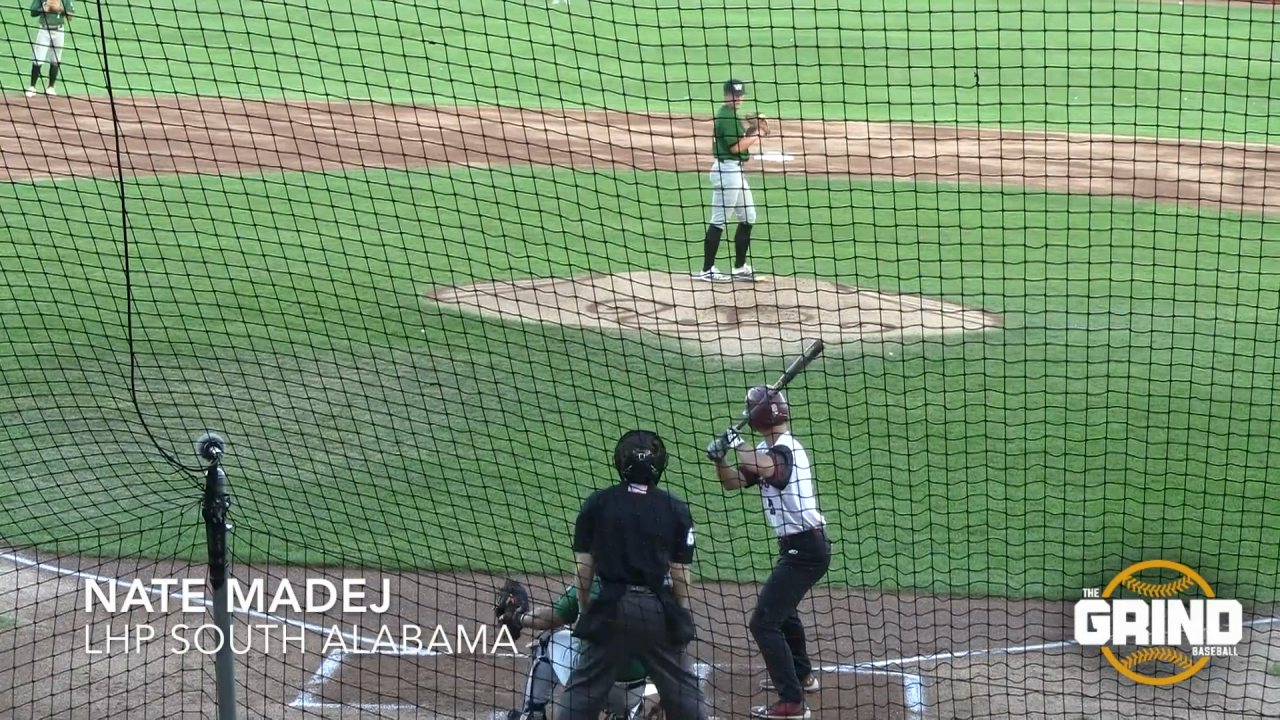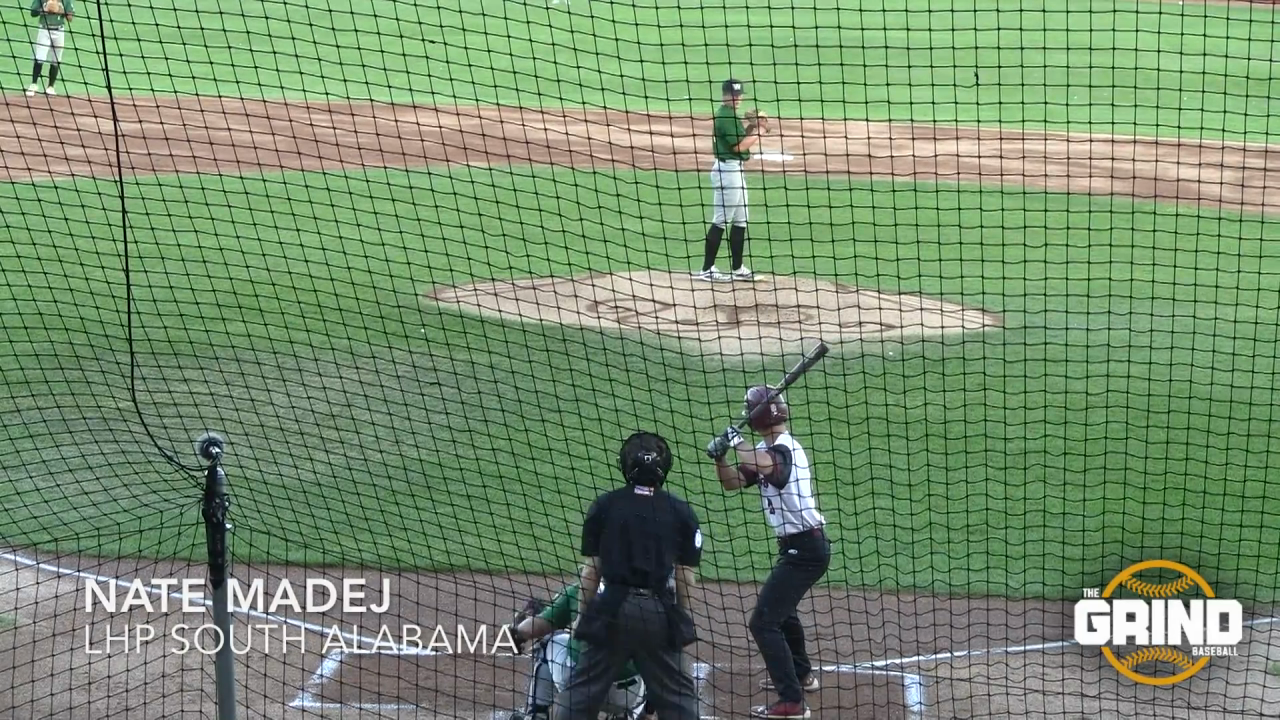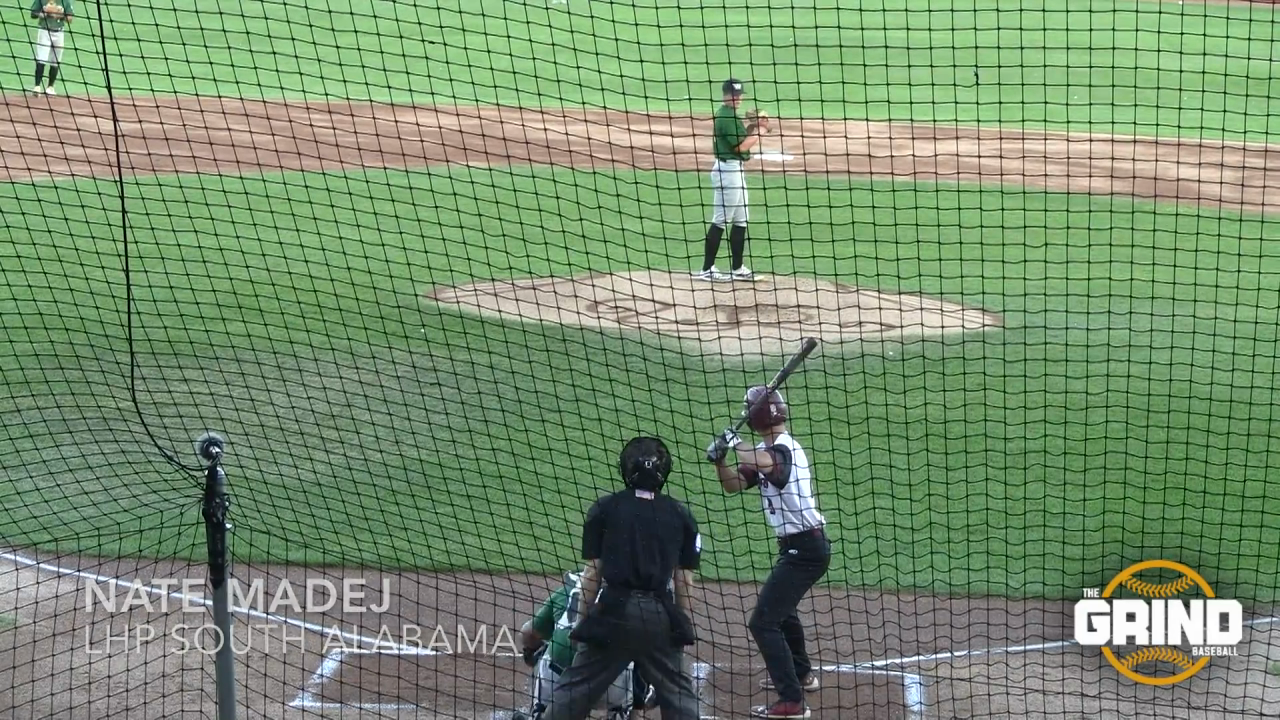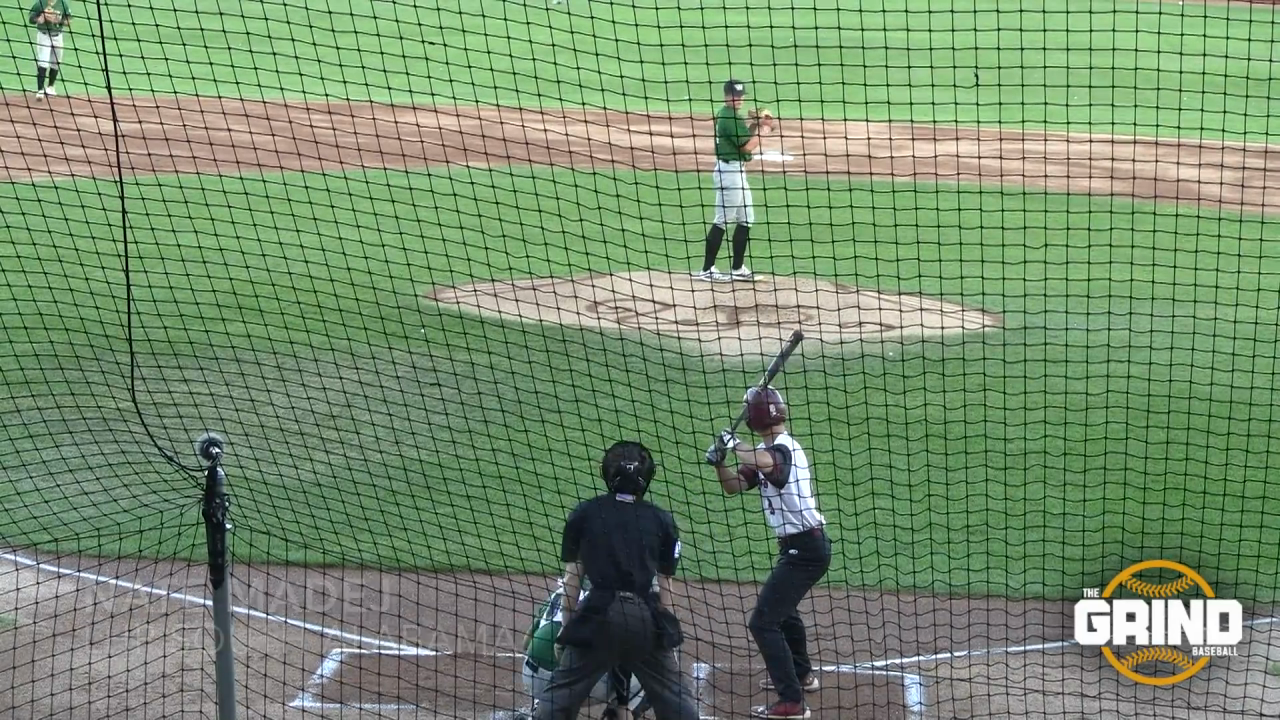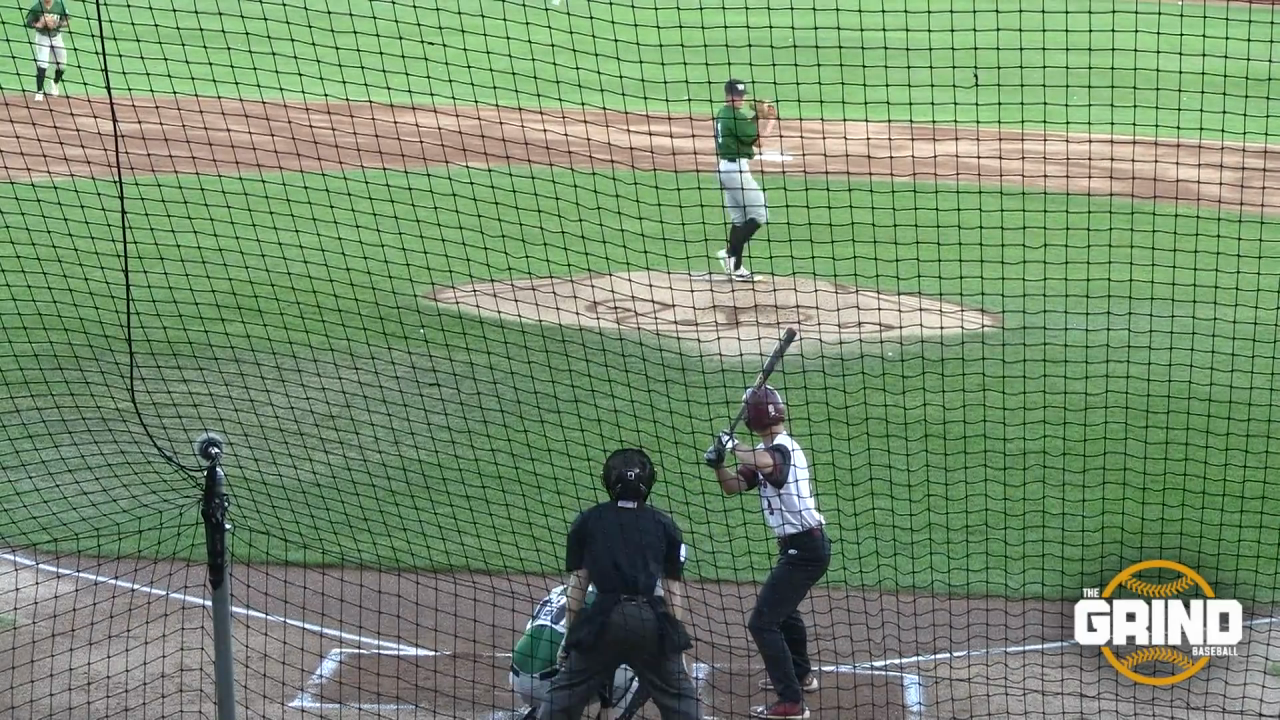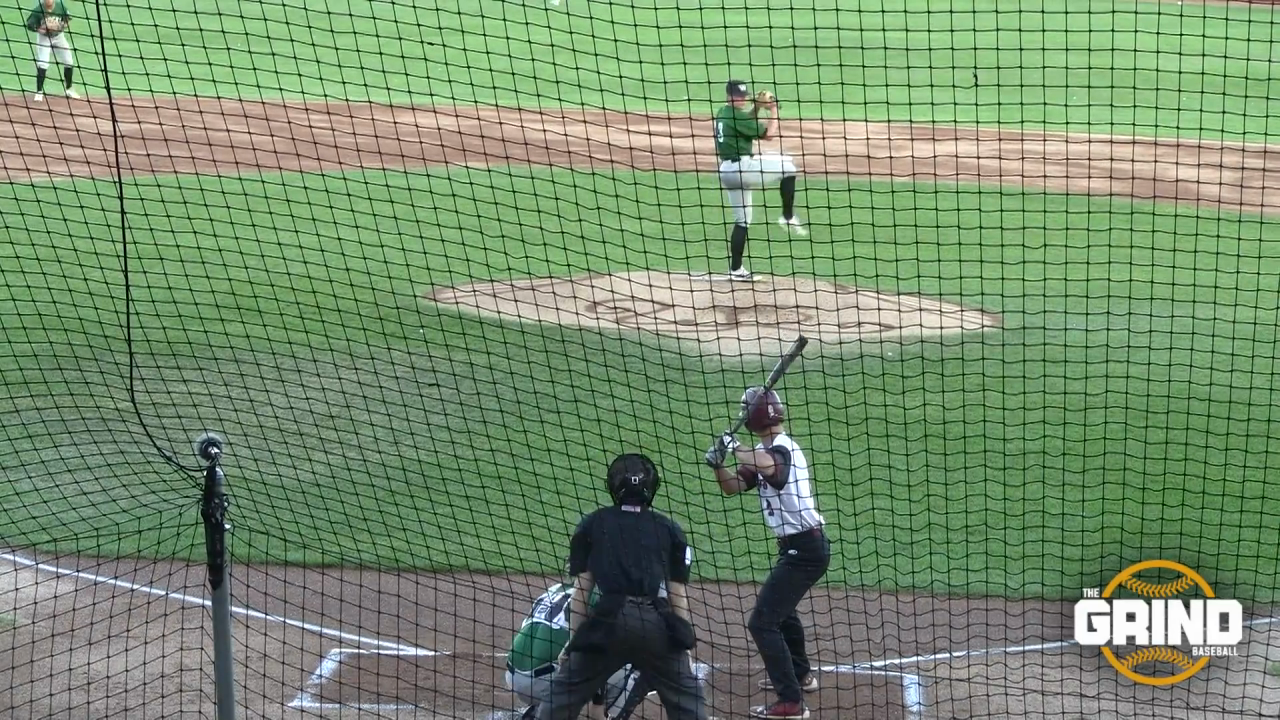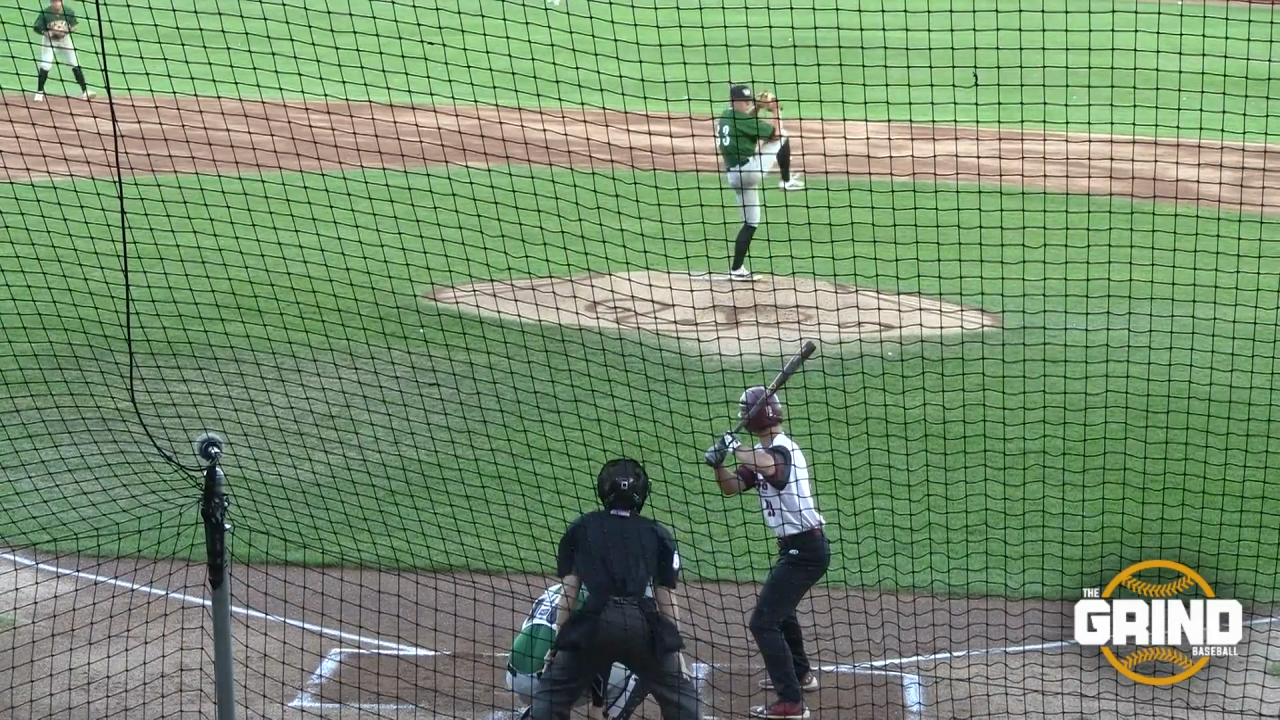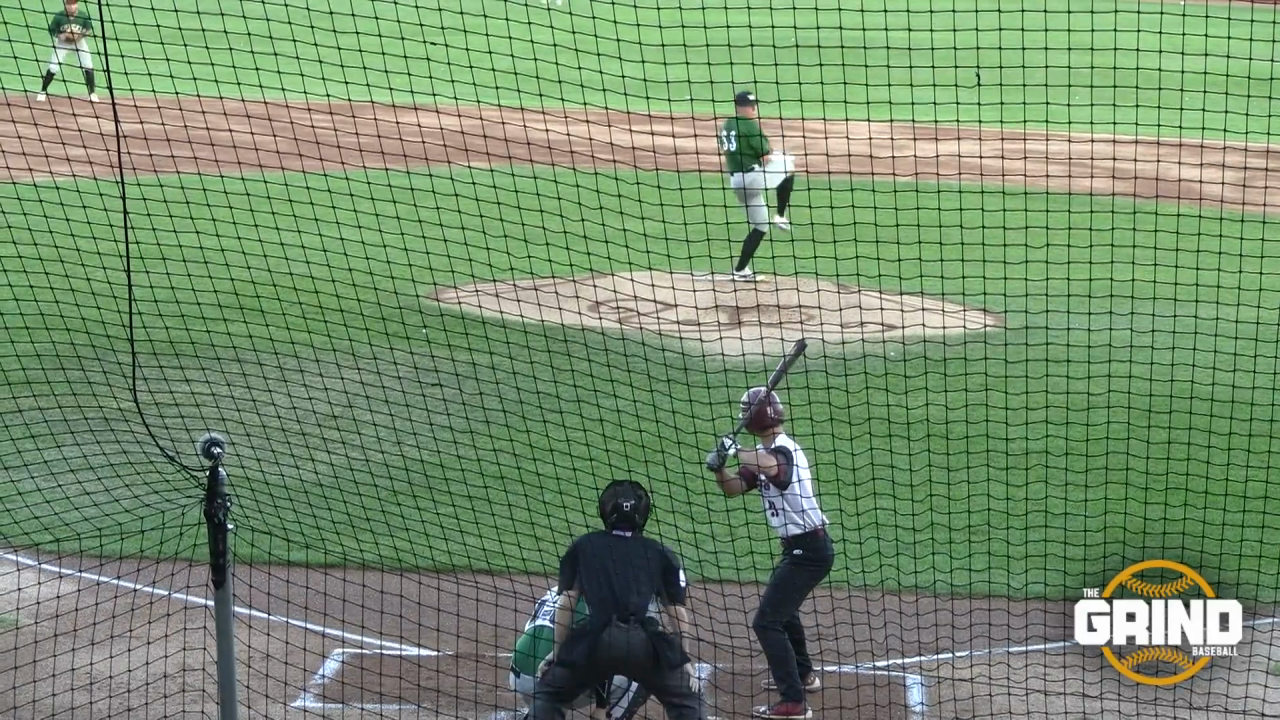
dt=0.2s
person 1, frame 1
left shoulder: (785, 449)
right shoulder: (768, 450)
left elbow: (767, 469)
right elbow: (732, 482)
left wrist: (738, 444)
right wrist: (719, 458)
left hip: (805, 549)
right hip: (801, 546)
left knee: (764, 622)
right knee: (782, 609)
right ankle: (801, 674)
person 1, frame 2
left shoulder: (785, 448)
right shoulder: (768, 449)
left elbow: (766, 467)
right elbow: (732, 482)
left wrist: (737, 442)
right wrist: (720, 457)
left hip: (804, 548)
right hip: (800, 546)
left knee: (763, 622)
right knee: (781, 608)
right ankle: (801, 674)
person 1, frame 3
left shoulder: (784, 448)
right shoulder: (767, 450)
left elbow: (766, 465)
right elbow: (734, 484)
left wrist: (736, 443)
right wrist: (720, 459)
left hip: (804, 548)
right hip: (800, 546)
left knee: (763, 621)
right knee: (781, 608)
right ankle: (801, 674)
person 1, frame 4
left shoulder: (784, 448)
right shoulder: (767, 450)
left elbow: (765, 464)
right elbow: (734, 486)
left wrist: (734, 444)
right wrist: (719, 462)
left hip: (805, 549)
right hip: (801, 546)
left knee: (763, 622)
right knee: (782, 609)
right ankle: (801, 674)
person 1, frame 5
left shoulder: (783, 448)
right shoulder: (766, 451)
left elbow: (765, 465)
right elbow: (733, 487)
left wrist: (733, 445)
right wrist: (718, 463)
left hip: (804, 549)
right hip: (802, 546)
left knee: (762, 622)
right knee: (783, 609)
right ankle: (801, 674)
person 1, frame 6
left shoulder: (782, 449)
right shoulder: (765, 452)
left elbow: (767, 467)
right elbow: (732, 487)
left wrist: (734, 447)
right wrist: (718, 464)
left hip: (804, 548)
right hip: (800, 546)
left knee: (762, 622)
right knee: (781, 609)
right ankle: (800, 674)
person 1, frame 7
left shoulder: (782, 449)
right shoulder: (764, 452)
left elbow: (768, 468)
right elbow: (732, 487)
left wrist: (735, 447)
right wrist: (718, 464)
left hip: (805, 549)
right hip: (798, 546)
left knee: (764, 621)
right knee: (779, 608)
right ankle: (800, 674)
person 1, frame 8
left shoulder: (784, 449)
right shoulder: (764, 453)
left elbow: (770, 468)
right elbow: (733, 489)
left wrist: (735, 450)
right wrist: (719, 467)
left hip: (809, 549)
right hip: (800, 547)
left knee: (767, 621)
right knee: (782, 608)
right ankle: (803, 674)
person 2, frame 1
left shoulder: (597, 503)
right shoulder: (676, 509)
left elbow: (584, 567)
right elbow: (680, 573)
left wrist: (584, 608)
right wrist: (679, 614)
left hip: (612, 607)
right hip: (658, 609)
left knee: (582, 691)
right knee: (683, 691)
person 2, frame 2
left shoulder: (604, 506)
right shoulder: (681, 511)
left elbow: (591, 570)
right elbow: (685, 576)
left wrist: (586, 614)
right wrist: (681, 618)
left hip: (613, 609)
right hip: (660, 611)
left knee: (581, 691)
right knee: (678, 695)
person 2, frame 3
left shoulder: (604, 509)
right shoulder: (681, 515)
left elbow: (593, 573)
right elbow: (684, 581)
left wrist: (583, 619)
right wrist: (681, 624)
left hip: (614, 611)
right hip: (660, 614)
left knee: (574, 691)
right knee: (679, 696)
person 2, frame 4
left shoulder: (584, 513)
right shoulder: (662, 520)
left elbow: (573, 576)
right elbow: (664, 584)
left wrist: (566, 625)
right wrist: (665, 628)
left hip: (599, 614)
right hip: (645, 615)
left knee: (561, 693)
right knee: (675, 696)
person 2, frame 5
left shoulder: (587, 520)
right shoulder: (665, 525)
left elbow: (578, 584)
right elbow: (673, 590)
left wrist: (570, 635)
right wrist: (675, 636)
left hip: (605, 619)
right hip: (651, 619)
left knee: (563, 696)
person 2, frame 6
left shoulder: (591, 524)
right shoulder: (669, 529)
left elbow: (582, 588)
right elbow: (677, 594)
left wrist: (574, 639)
right wrist: (683, 641)
left hip: (609, 620)
right hip: (656, 622)
left knee: (563, 695)
right knee: (687, 698)
person 2, frame 7
left shoulder: (580, 528)
right shoulder: (658, 533)
left elbow: (569, 590)
right elbow: (666, 597)
left wrist: (560, 640)
right wrist: (674, 648)
left hip: (595, 621)
right hip: (642, 622)
left knee: (551, 694)
right knee: (681, 696)
person 2, frame 8
left shoulder: (582, 546)
right shoulder: (660, 553)
left elbow: (566, 603)
right elbow: (677, 612)
left wrist: (557, 652)
right wrist: (685, 661)
left hip: (597, 640)
right hip: (644, 641)
left knee: (547, 694)
right knee: (686, 698)
person 3, frame 1
left shoulder: (732, 115)
right shoulder: (725, 117)
left elbow: (741, 140)
right elbow: (736, 147)
left wrist: (751, 130)
right wrist: (757, 133)
left hip: (735, 170)
right hip: (727, 171)
left knee: (748, 218)
right knee: (718, 221)
left ankle: (740, 267)
right ankle: (707, 269)
person 3, frame 2
left shoulder: (730, 114)
right shoulder: (725, 116)
left elbow: (740, 139)
right elbow: (739, 146)
left wrist: (751, 127)
right wrist: (759, 131)
left hip: (734, 170)
right hip: (727, 170)
left knee: (740, 221)
right knee: (721, 221)
left ankle: (737, 268)
right ankle: (707, 269)
person 3, frame 3
left shoulder: (730, 115)
right shoulder: (726, 116)
left elbow: (740, 138)
right elbow: (741, 146)
left wrist: (753, 127)
right wrist: (761, 130)
left hip: (734, 170)
right hip: (728, 171)
left knee: (740, 221)
right knee: (720, 221)
left ankle: (738, 268)
right ankle: (707, 269)
person 3, frame 4
left shoulder: (729, 115)
right shoulder: (729, 117)
left elbow: (742, 137)
right elbow: (748, 146)
left wrist: (755, 125)
right wrist: (765, 129)
left hip: (736, 171)
right hip: (730, 172)
left knee: (745, 220)
right knee: (721, 222)
left ankle: (738, 268)
right ankle: (707, 269)
person 3, frame 5
left shoulder: (723, 114)
right shoulder: (734, 117)
left elbow: (747, 131)
right elbow: (757, 141)
left wrist: (758, 116)
right wrist: (770, 120)
left hip: (727, 169)
right hip: (736, 169)
left knee: (738, 220)
right knee: (758, 215)
left ankle: (736, 267)
right ankle: (730, 253)
person 3, frame 6
left shoulder: (721, 114)
right shoulder: (737, 116)
right elbow: (768, 134)
left wrist: (756, 108)
right wrist: (773, 111)
left hip: (726, 170)
right hip: (742, 167)
left knee: (742, 221)
right knee: (788, 167)
left ankle: (736, 269)
right ankle: (788, 217)
person 3, frame 7
left shoulder: (724, 118)
right shoulder: (740, 118)
right elbow: (775, 134)
left wrist: (756, 110)
right wrist: (776, 112)
left hip: (733, 174)
right hip: (749, 168)
left knee: (751, 222)
right knee: (782, 137)
left ankle: (737, 268)
right ankle: (787, 180)
person 3, frame 8
left shoulder: (726, 126)
right shoulder: (749, 125)
right elbow: (766, 158)
right wrist: (773, 156)
left hip: (736, 181)
right hip: (752, 176)
left knee: (760, 226)
right knee: (787, 164)
left ankle: (741, 269)
right ankle: (780, 215)
